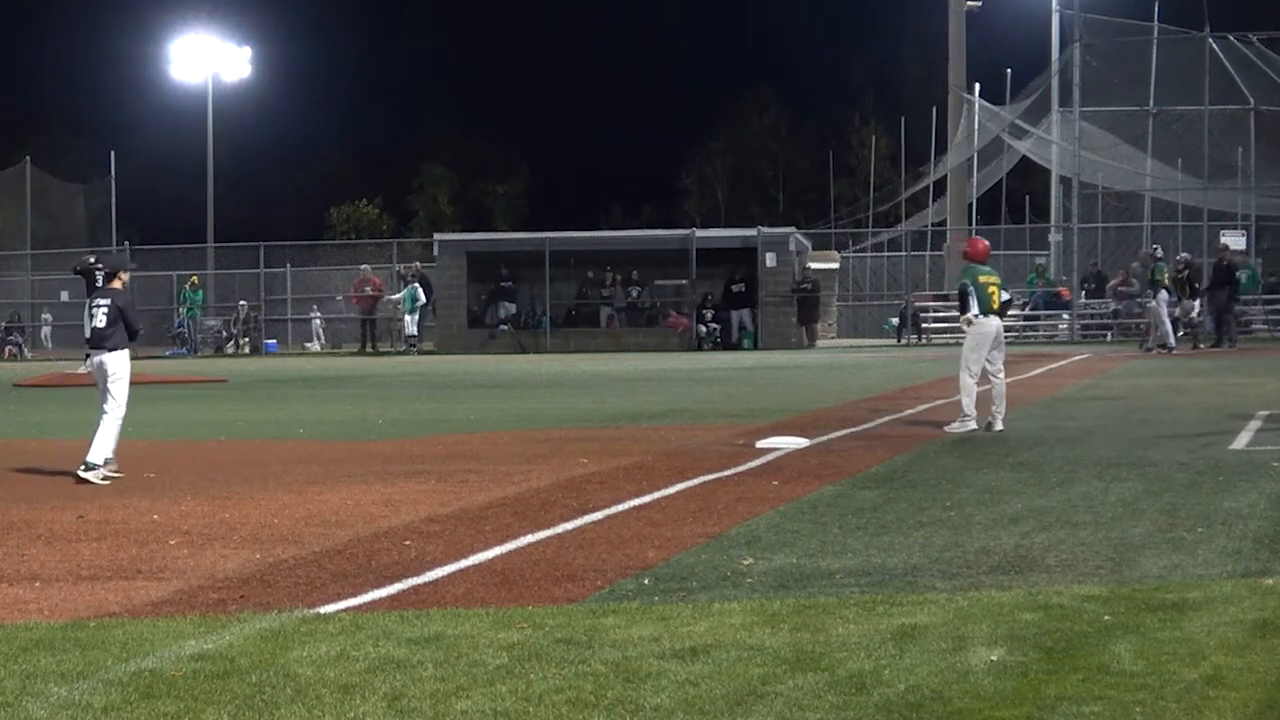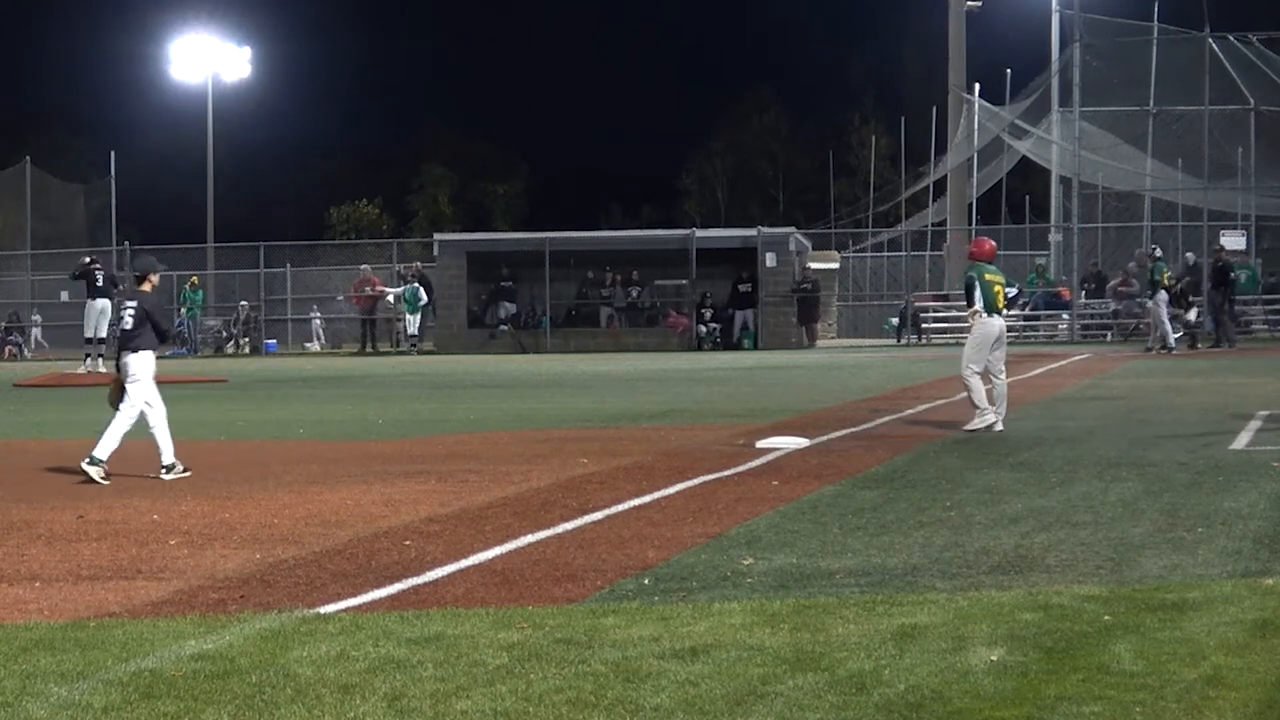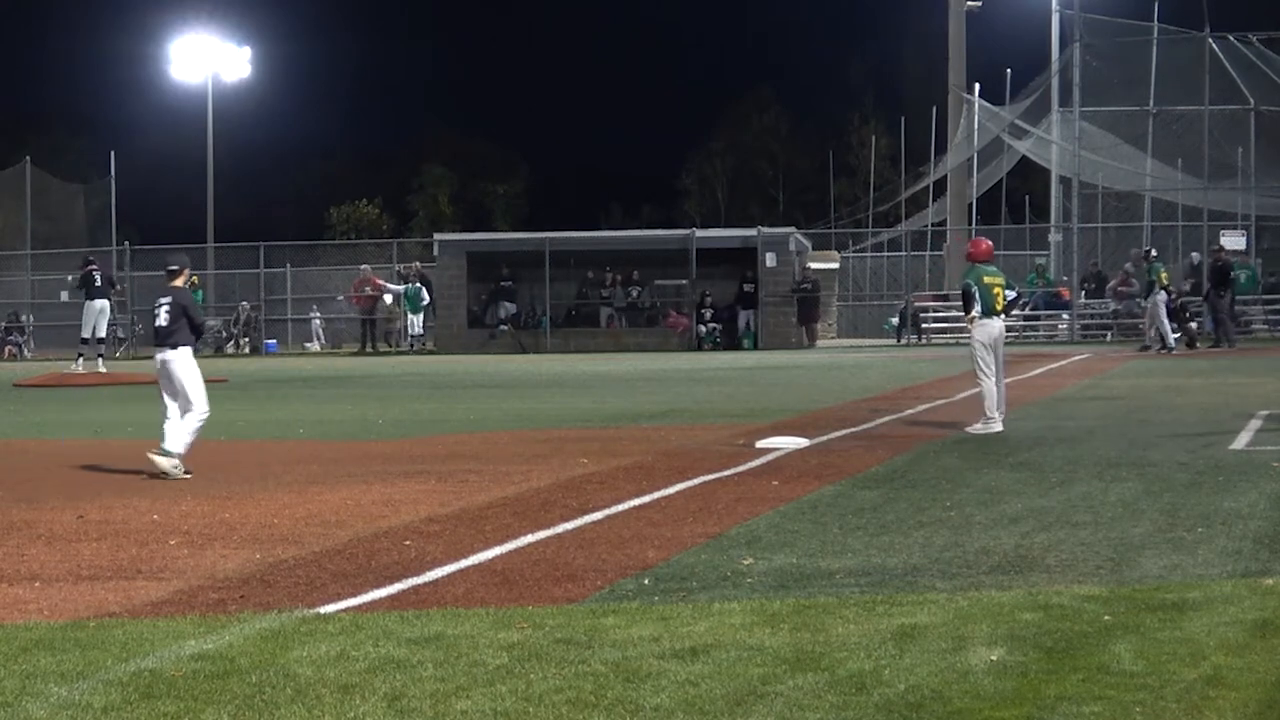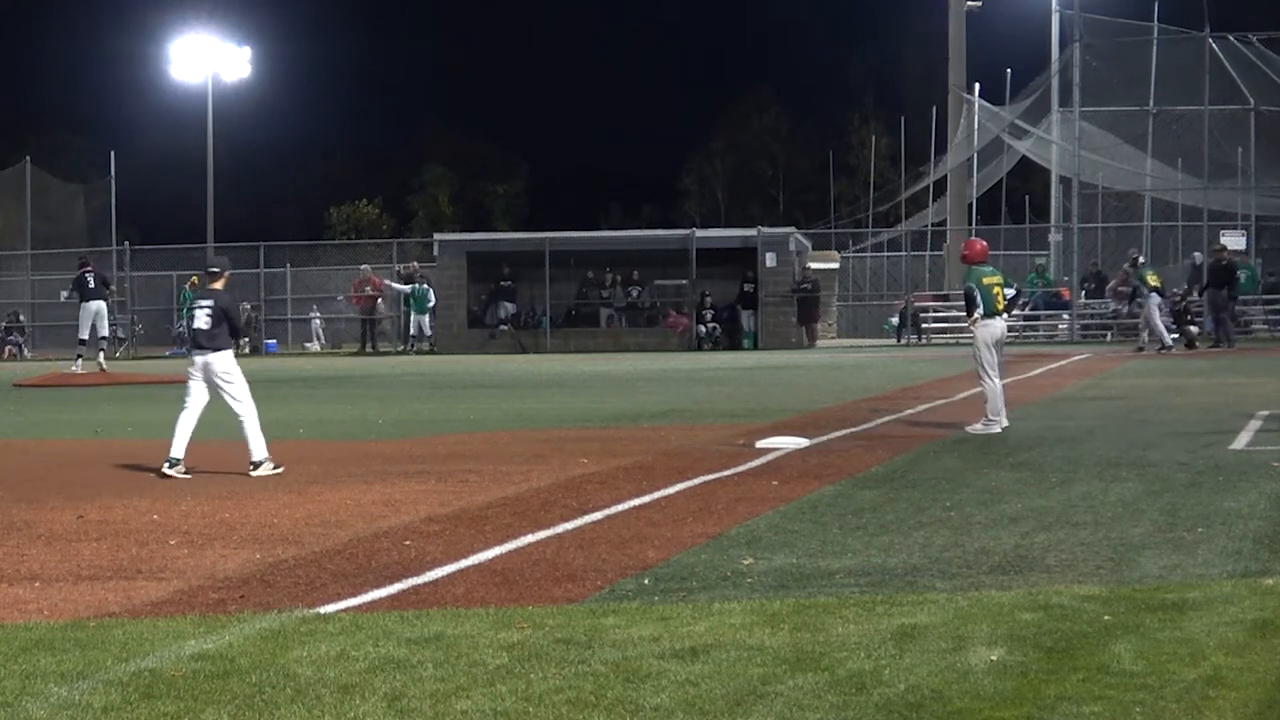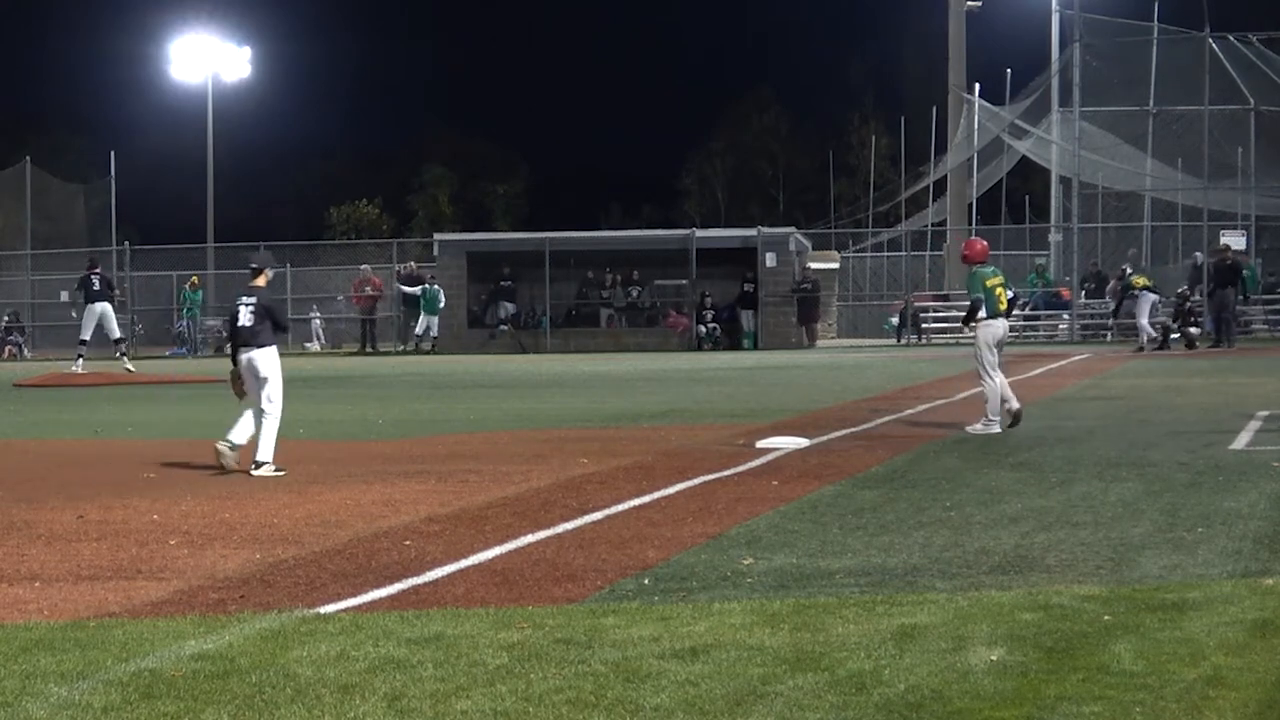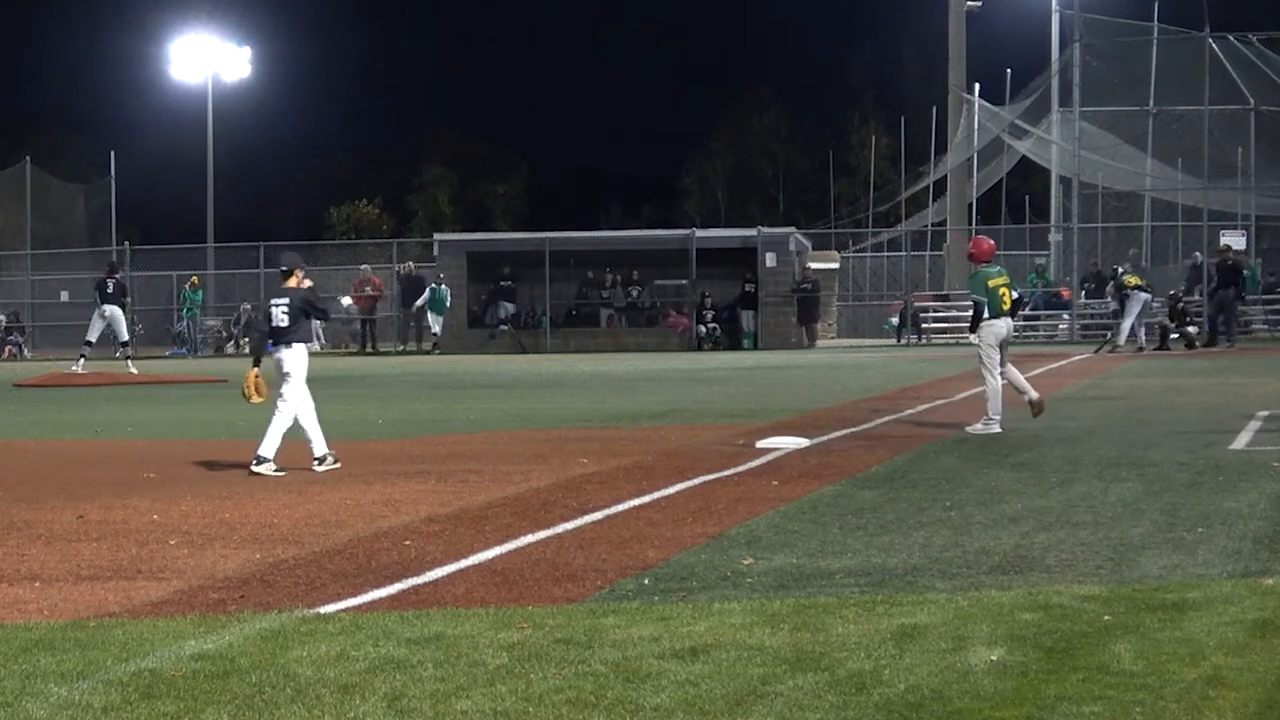
dt=0.3s
person 1, frame 1
left shoulder: (95, 298)
right shoulder: (122, 298)
left elbow: (99, 328)
right elbow: (135, 332)
left hip: (95, 356)
right hip: (116, 357)
left knee: (110, 411)
right knee: (112, 413)
left ankle: (105, 461)
right ankle: (92, 465)
person 1, frame 2
left shoulder: (127, 301)
right shoulder: (150, 300)
left elbow: (123, 337)
right elbow: (165, 333)
left wrist: (119, 371)
right wrist: (156, 340)
left hip: (126, 360)
right hip: (142, 359)
left knee: (157, 411)
right knee: (127, 414)
left ankle: (169, 464)
right ankle: (96, 460)
person 1, frame 3
left shoulder: (159, 299)
right shoulder: (184, 295)
left elbow: (160, 332)
right elbow: (199, 327)
right wrist: (191, 339)
left hip: (160, 355)
right hip: (181, 355)
left knee: (173, 412)
right knee: (200, 409)
left ankle: (171, 464)
right ankle: (168, 453)
person 1, frame 4
left shoulder: (197, 300)
right shoulder: (225, 299)
left elbow: (201, 331)
right elbow: (238, 332)
left hip: (197, 358)
right hip: (222, 358)
left knee: (191, 410)
right knee: (246, 410)
left ankle: (174, 460)
right ankle: (260, 461)
person 1, frame 5
left shoulder: (240, 298)
right shoulder: (267, 297)
left elbow: (232, 333)
right elbow: (284, 327)
left wrist: (235, 363)
left hip: (243, 355)
right hip: (265, 354)
left knee: (256, 407)
right knee: (271, 409)
left ankle: (230, 444)
right ankle: (263, 462)
person 1, frame 6
left shoulder: (273, 299)
right shoulder: (302, 296)
left elbow: (264, 334)
right elbow: (324, 315)
left wrist: (256, 364)
right wrist: (311, 290)
left hip: (279, 353)
right hip: (296, 352)
left knee: (305, 406)
right knee: (286, 408)
left ankle: (321, 456)
right ankle: (262, 459)
person 2, frame 1
left shoulder: (970, 271)
right shoulder: (994, 274)
left elbow: (964, 290)
right elbow: (1007, 299)
left wrist: (964, 314)
left hip: (980, 324)
right hip: (996, 324)
left knee: (969, 373)
right knee: (997, 373)
left ankle: (968, 419)
right ankle: (997, 419)
person 2, frame 2
left shoulder: (976, 268)
right shoulder: (998, 273)
left elbow: (970, 281)
left wrist: (970, 306)
right wrist: (1004, 308)
left hip: (983, 323)
right hip: (999, 323)
left knee: (970, 370)
right knee: (998, 373)
left ankle: (984, 413)
right ankle: (997, 419)
person 2, frame 3
left shoulder: (974, 271)
right shoulder: (999, 274)
left elbow: (967, 289)
right elbow: (1015, 294)
left wrist: (968, 312)
right wrist: (1004, 312)
left hip: (982, 326)
right hip: (998, 325)
left knee: (985, 375)
right knee: (998, 375)
left ankle: (991, 421)
right ankle: (997, 419)
person 2, frame 4
left shoulder: (973, 273)
right shoulder: (996, 272)
left elbow: (969, 292)
right elbow: (1015, 291)
left wrist: (970, 315)
right wrist: (1006, 312)
left hip: (985, 326)
right hip: (1000, 324)
left knee: (988, 376)
right knee: (995, 374)
left ankle: (991, 422)
right ankle: (1000, 417)
person 2, frame 5
left shoulder: (976, 275)
right shoulder: (996, 272)
left elbow: (976, 304)
right elbow: (1012, 297)
left wrist: (965, 322)
left hip: (987, 327)
right hip: (1002, 324)
left knee: (988, 375)
right knee: (994, 371)
left ankle: (992, 422)
right ankle: (1011, 404)
person 2, frame 6
left shoulder: (978, 276)
right shoulder: (1002, 272)
left elbow: (979, 307)
right elbow: (1017, 298)
left wrist: (972, 330)
left hip: (989, 327)
right hip: (1006, 324)
left knee: (991, 375)
right knee: (1003, 366)
left ankle: (991, 422)
right ankle: (1031, 396)
